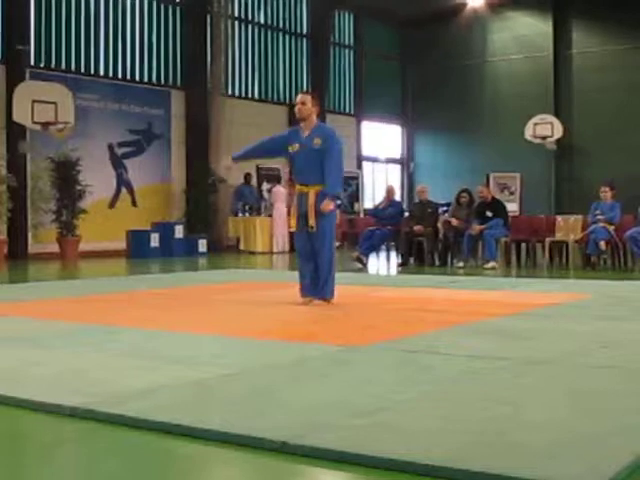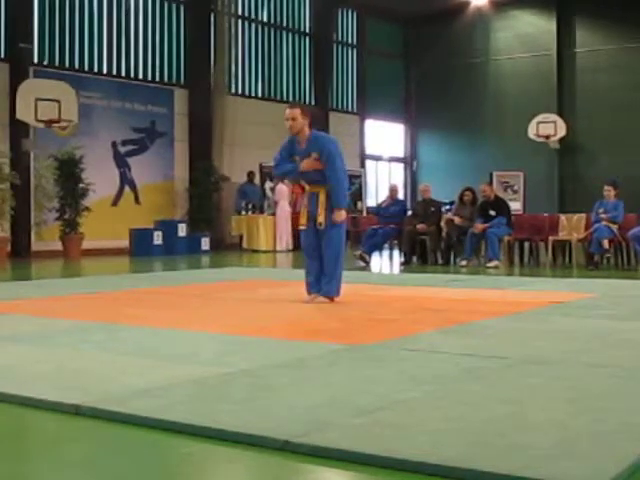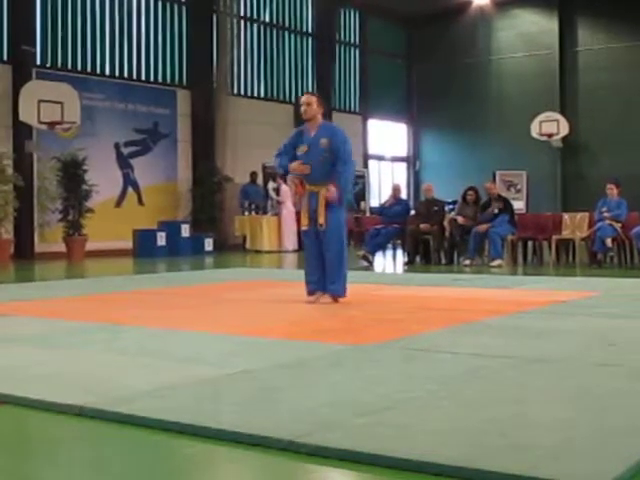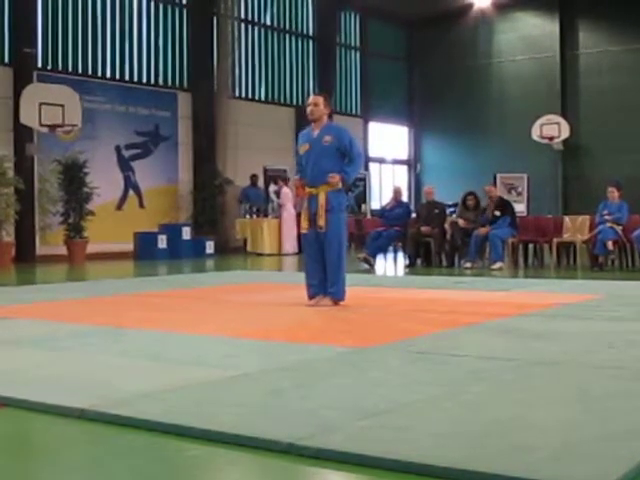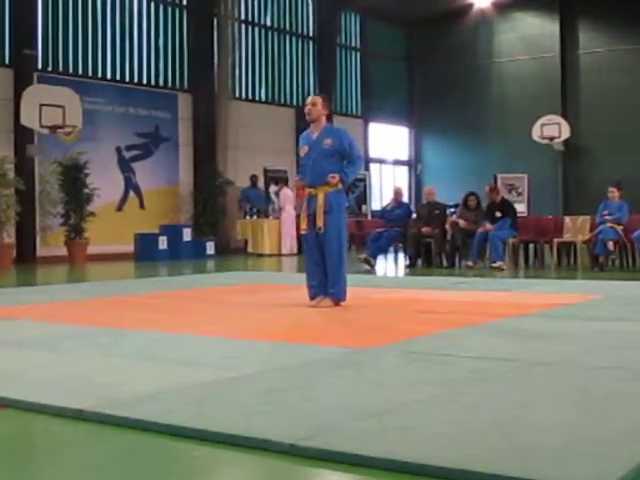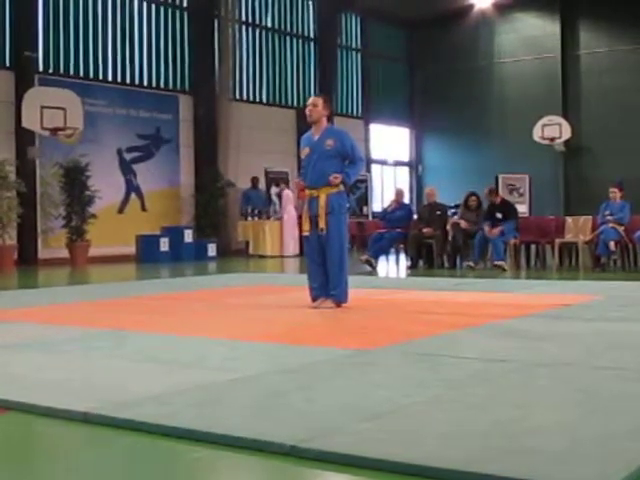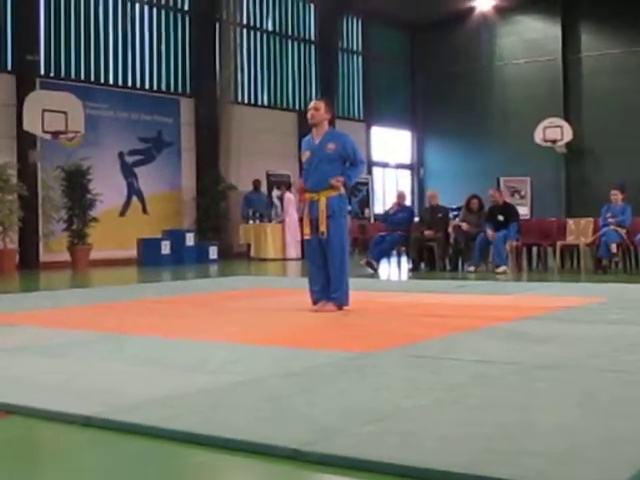
dt=0.7s
person 1, frame 1
left shoulder: (328, 135)
right shoulder: (291, 135)
left elbow: (334, 167)
right elbow: (265, 146)
left wrist: (331, 197)
right wrist: (237, 157)
left hip: (322, 197)
right hip: (301, 198)
left knee: (323, 247)
right knee: (304, 248)
left ankle: (324, 293)
right ankle: (310, 291)
person 1, frame 2
left shoulder: (325, 143)
right shoulder: (290, 144)
left elbow: (337, 176)
right elbow: (278, 170)
left wrist: (340, 207)
right wrist: (300, 167)
left hip: (330, 197)
right hip: (311, 196)
left knee: (332, 245)
right knee: (309, 245)
left ankle: (328, 291)
right ankle: (314, 288)
person 1, frame 3
left shoulder: (334, 133)
right shoulder: (298, 135)
left elbow: (347, 163)
right elbow: (280, 157)
left wrist: (338, 188)
right wrist: (289, 166)
left hip: (331, 196)
right hip: (310, 196)
left knee: (333, 244)
right knee: (311, 244)
left ankle: (333, 291)
right ankle: (316, 288)
person 1, frame 4
left shoulder: (339, 133)
right shoulder: (303, 136)
left elbow: (357, 158)
left wrist: (344, 177)
right wrist: (299, 179)
left hip: (332, 197)
right hip: (310, 199)
left knee: (333, 246)
right knee: (311, 247)
left ankle: (333, 294)
right ankle: (316, 292)
person 1, frame 5
left shoulder: (338, 134)
right shoulder: (303, 138)
left elbow: (357, 160)
left wrist: (343, 177)
right wrist: (300, 180)
left hip: (332, 199)
right hip: (310, 200)
left knee: (334, 247)
right knee: (312, 248)
left ankle: (334, 294)
right ankle: (317, 292)
person 1, frame 6
left shoulder: (339, 136)
right shoulder: (305, 139)
left elbow: (358, 161)
left wrist: (344, 178)
right wrist: (301, 181)
left hip: (333, 199)
right hip: (311, 202)
left knee: (335, 249)
right knee: (312, 251)
left ankle: (336, 296)
right ankle: (319, 294)
person 1, frame 7
left shoulder: (341, 139)
right shoulder: (306, 143)
left elbow: (359, 163)
left wrist: (346, 180)
right wrist: (302, 184)
left hip: (333, 202)
right hip: (311, 204)
left knee: (336, 252)
right knee: (314, 253)
left ankle: (337, 299)
right ankle: (320, 297)
